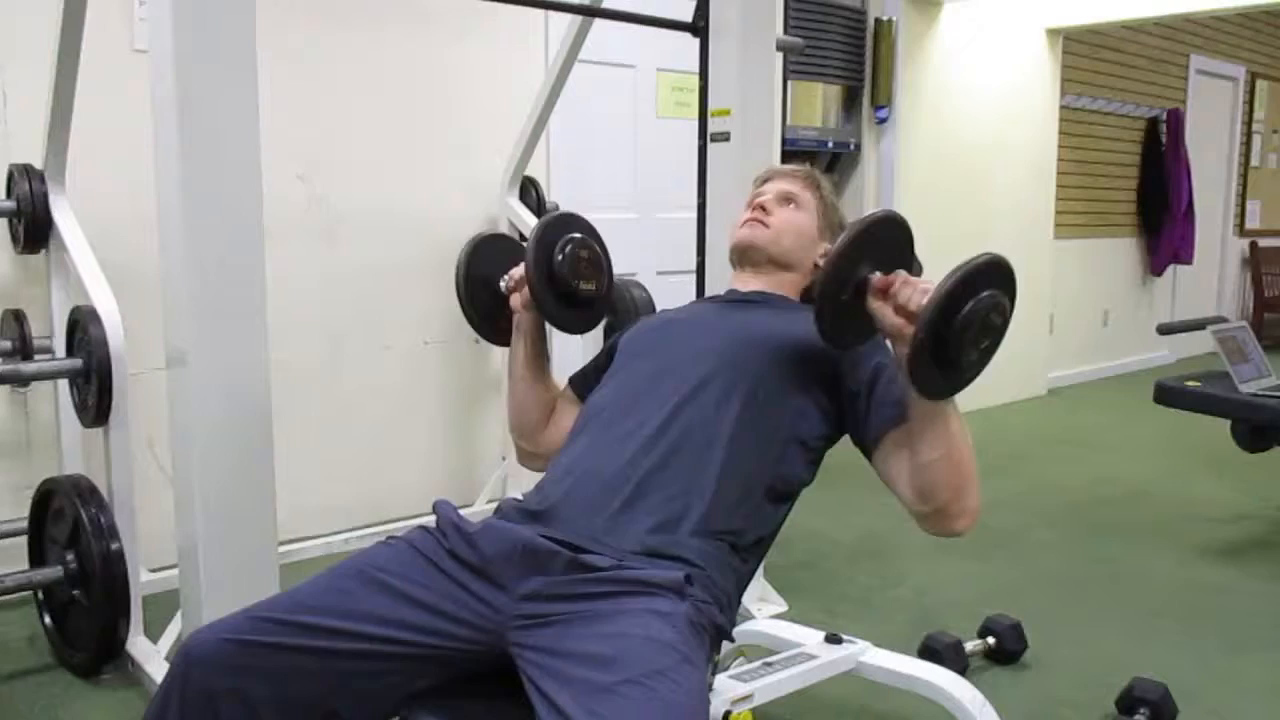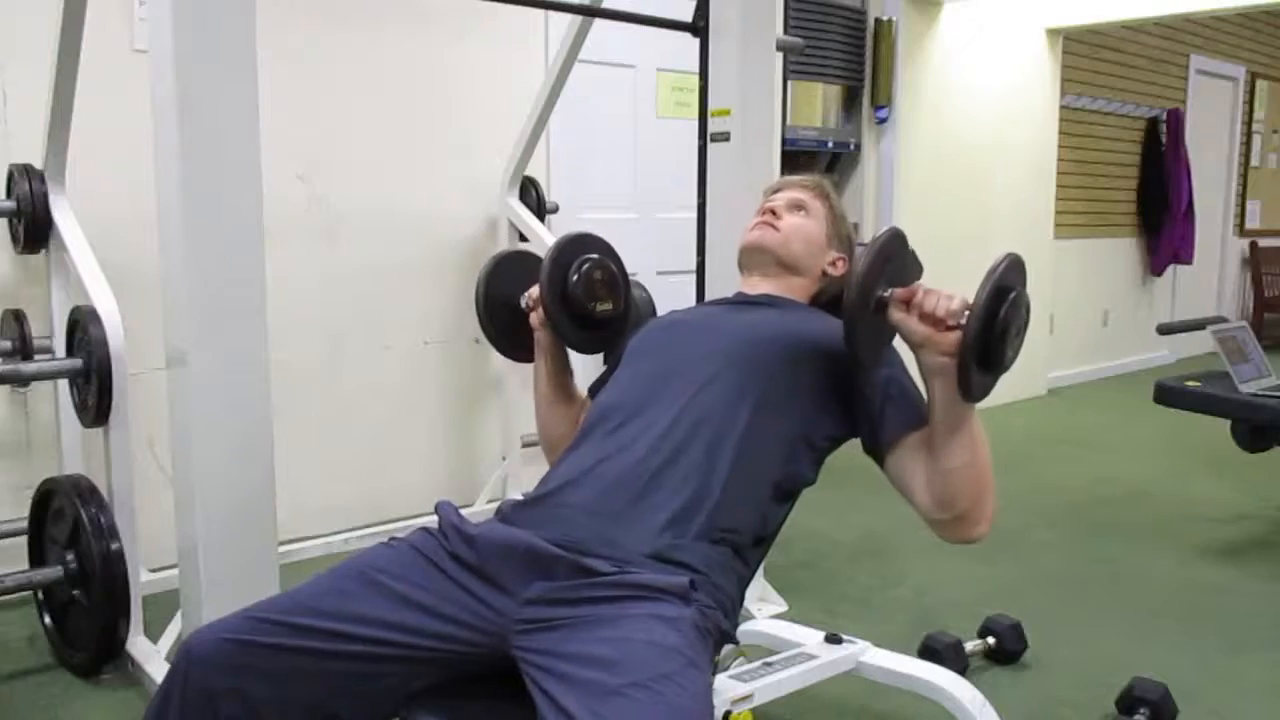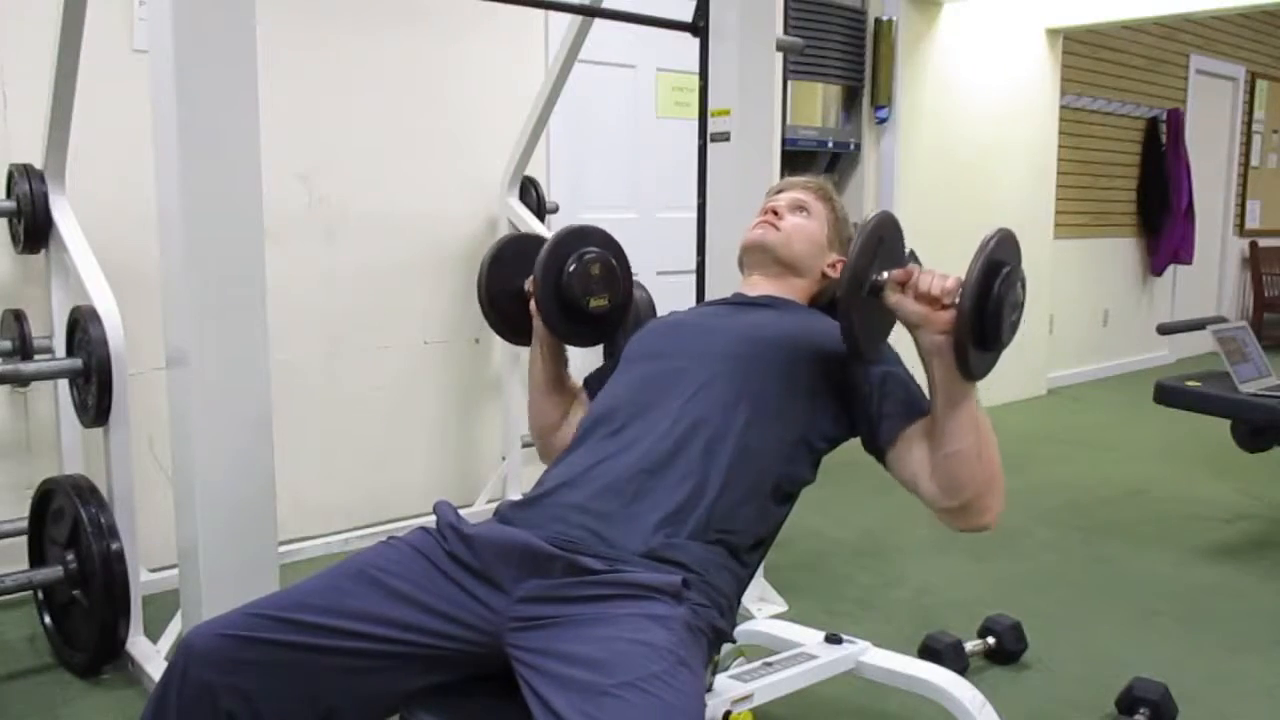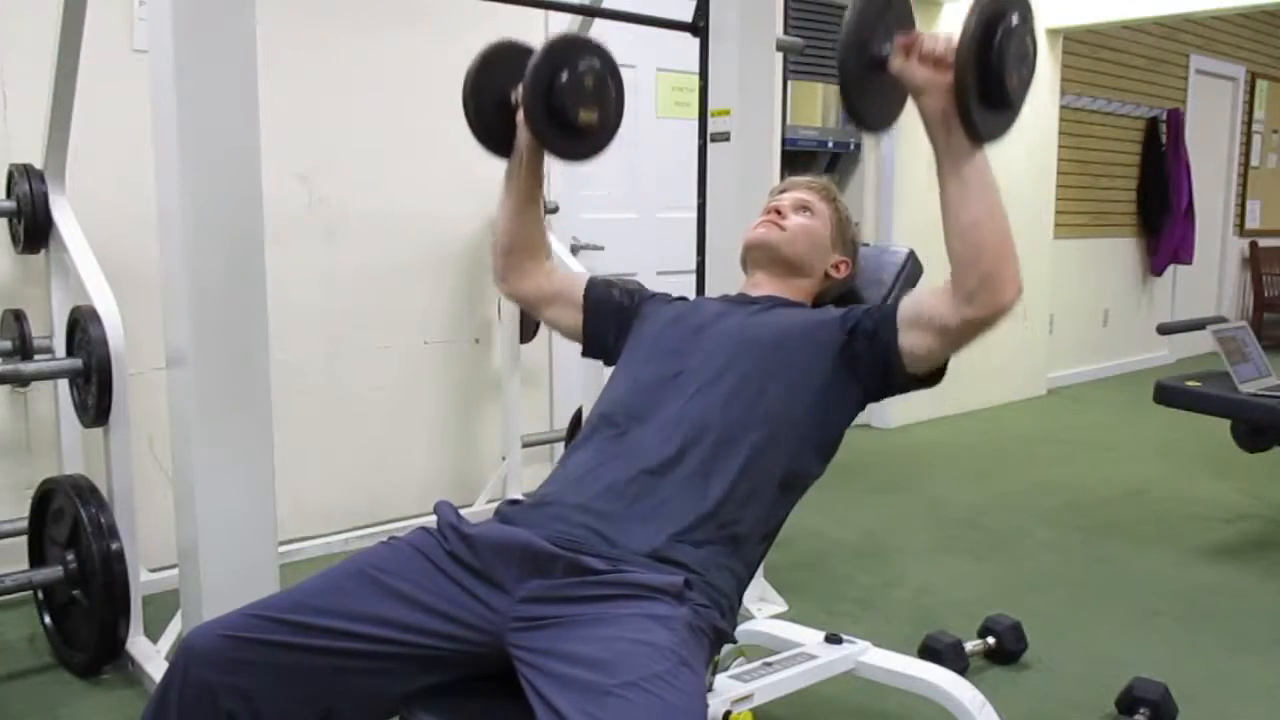
dt=0.4s
person 1, frame 1
left shoulder: (837, 346)
right shoulder: (651, 326)
left elbow: (946, 509)
right elbow: (536, 442)
right wrist: (528, 325)
left hip: (646, 593)
right hip: (497, 550)
person 1, frame 2
left shoulder: (843, 348)
right shoulder: (661, 327)
left elbow: (959, 515)
left wrist: (946, 370)
right wrist: (550, 344)
left hip: (647, 596)
right hip: (496, 552)
person 1, frame 3
left shoulder: (835, 350)
right shoulder: (660, 329)
left elbow: (970, 502)
left wrist: (938, 347)
right wrist: (546, 330)
left hip: (643, 595)
right hip: (494, 553)
person 1, frame 4
left shoulder: (836, 342)
right shoulder: (656, 317)
left elbow: (983, 293)
right elbow: (520, 273)
left wrist: (943, 117)
right wrist: (529, 144)
left hip: (643, 596)
right hip: (496, 550)
